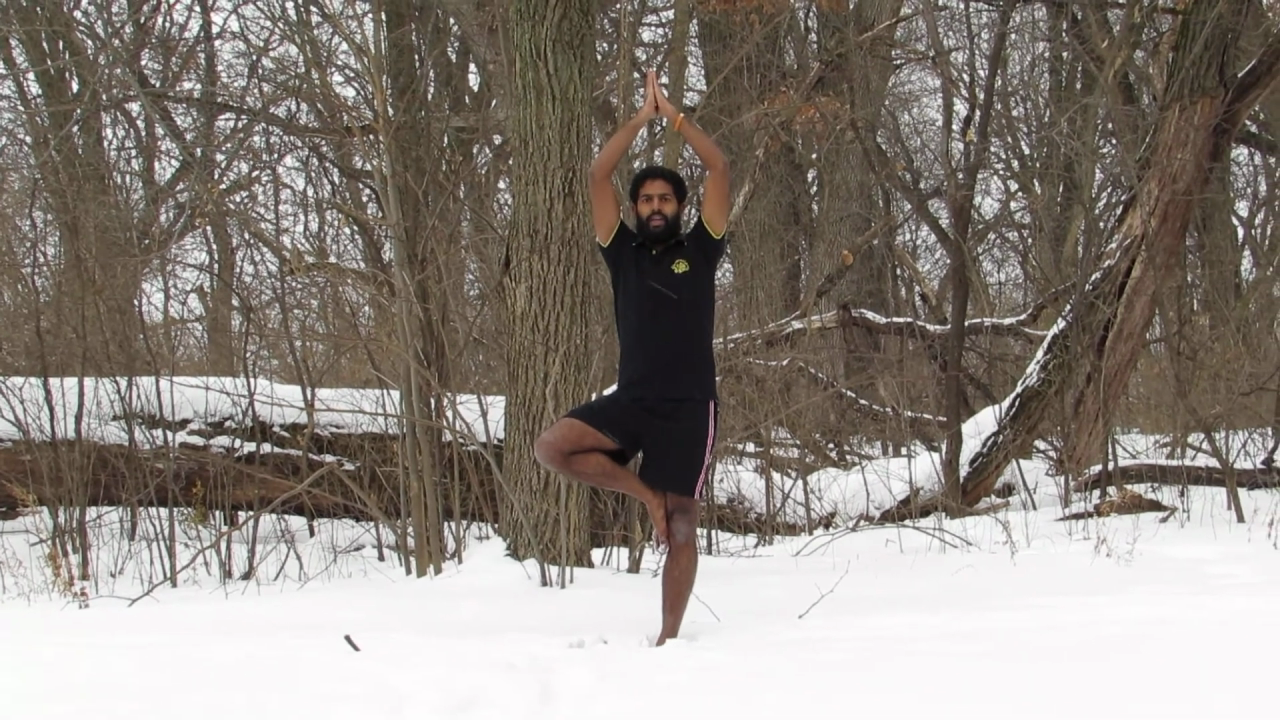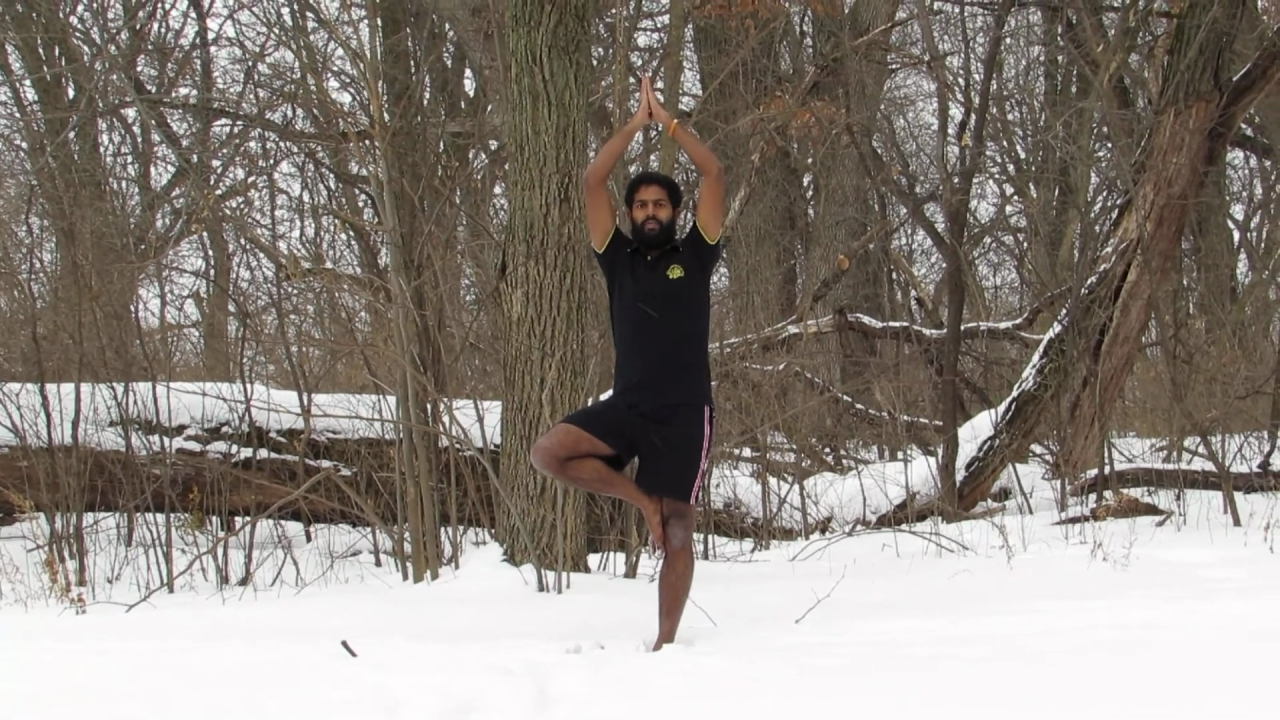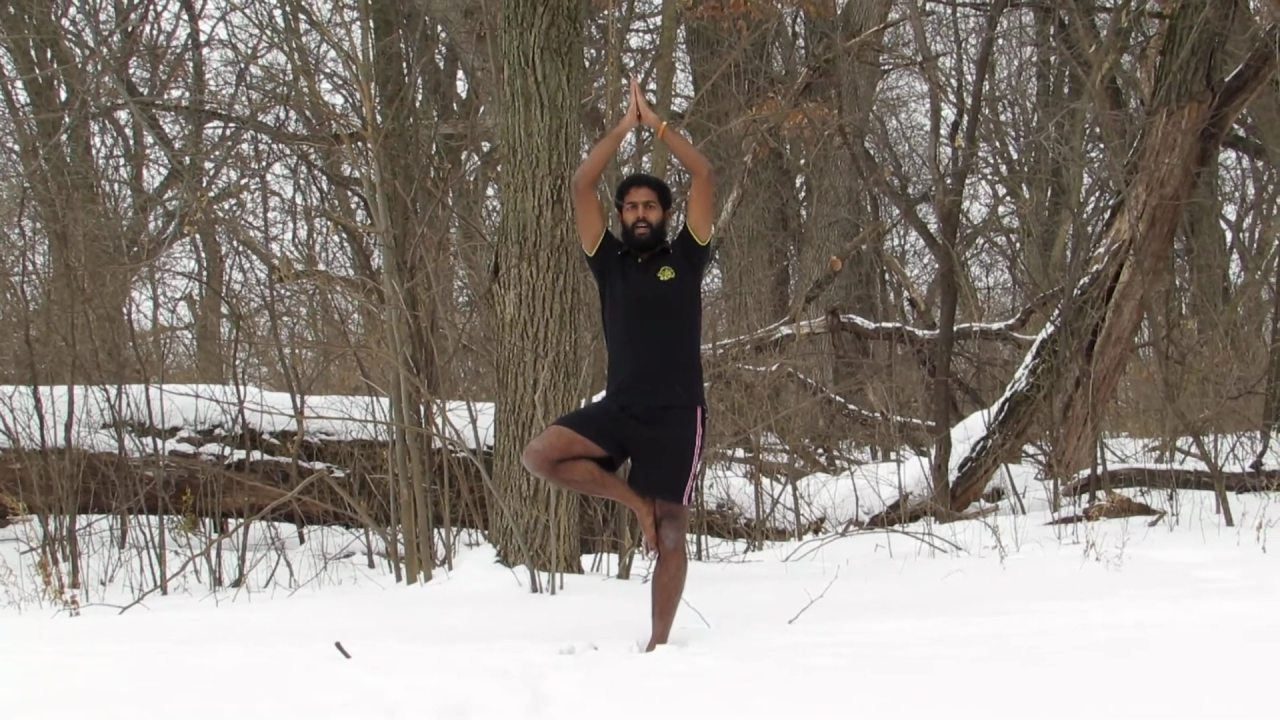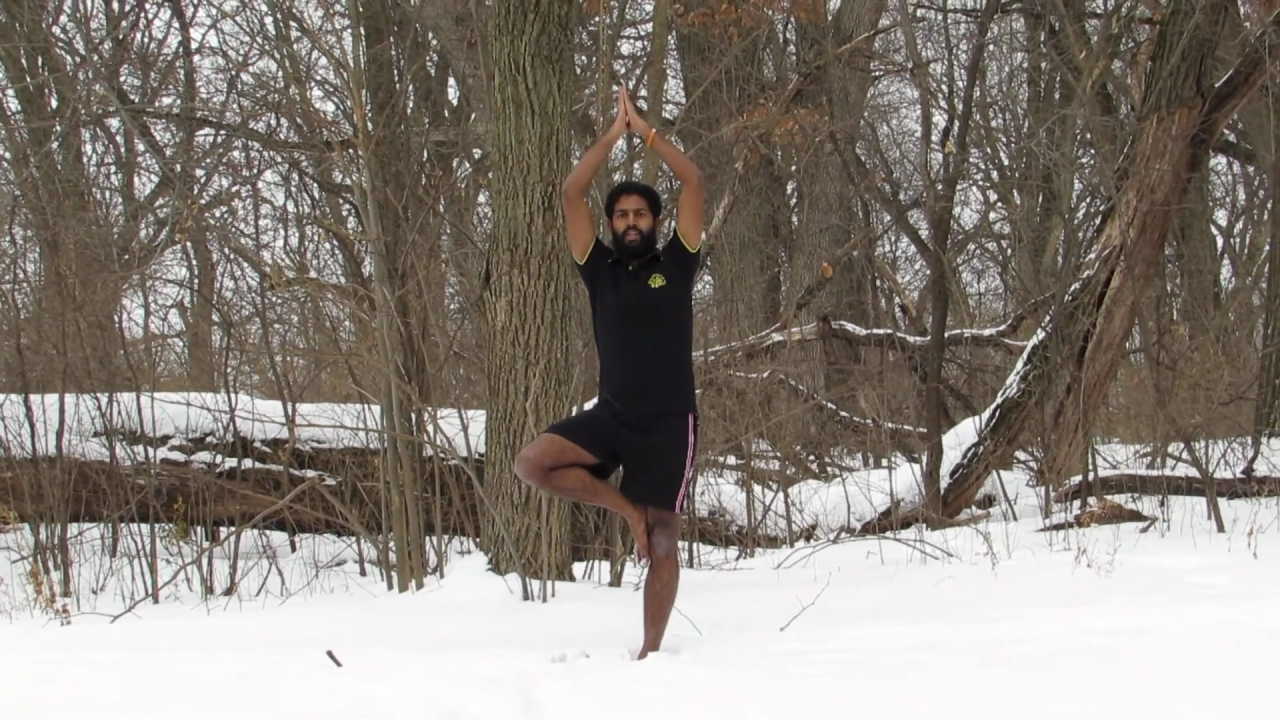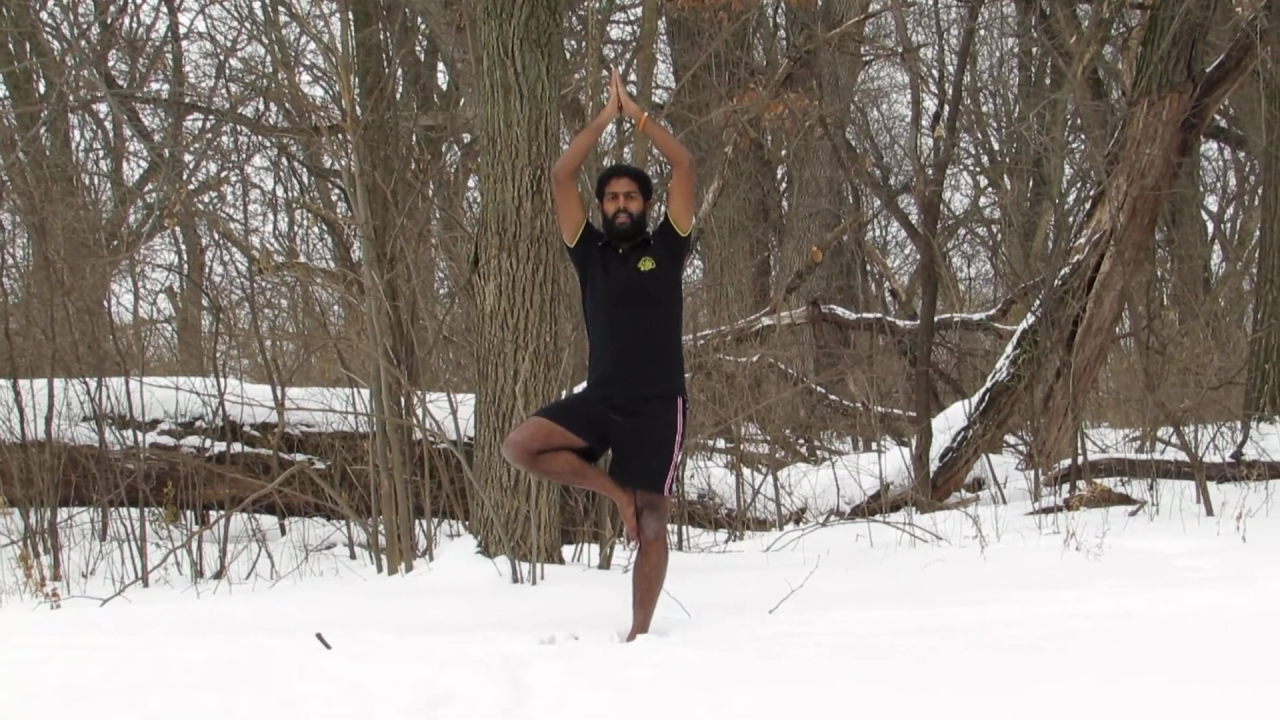
dt=0.5s
person 1, frame 1
left shoulder: (699, 251)
right shoulder: (623, 253)
left elbow: (720, 169)
right elbow: (597, 175)
left wrist: (674, 115)
right wrist: (640, 117)
left hip: (690, 405)
right hip: (631, 399)
left knee: (682, 525)
right knee: (550, 446)
left ankle: (669, 637)
right ankle: (646, 494)
person 1, frame 2
left shoulder: (694, 256)
right shoulder: (618, 259)
left elbow: (714, 175)
right elbow: (592, 182)
left wrist: (667, 120)
right wrist: (634, 123)
left hip: (685, 411)
right hip: (626, 405)
left knee: (677, 529)
right knee: (547, 453)
left ankle: (666, 642)
right ankle: (642, 500)
person 1, frame 3
left shoulder: (685, 259)
right shoulder: (608, 262)
left elbow: (704, 177)
right elbow: (581, 185)
left wrist: (656, 123)
right wrist: (623, 126)
left hip: (677, 412)
right hip: (619, 406)
left knee: (671, 530)
right knee: (538, 454)
left ankle: (659, 642)
right ankle: (635, 501)
person 1, frame 4
left shoulder: (676, 265)
right shoulder: (599, 269)
left elbow: (694, 183)
right elbow: (571, 193)
left wrist: (645, 130)
right wrist: (612, 133)
left hip: (668, 419)
right hip: (610, 414)
left knee: (663, 537)
right knee: (531, 463)
left ankle: (651, 650)
right ankle: (626, 509)
person 1, frame 5
left shoulder: (666, 249)
right shoulder: (589, 253)
left elbow: (685, 167)
right elbow: (561, 176)
left wrist: (637, 113)
right wrist: (603, 117)
left hip: (658, 402)
right hip: (600, 397)
left knee: (653, 520)
right knee: (519, 447)
left ankle: (640, 632)
right ankle: (616, 492)
